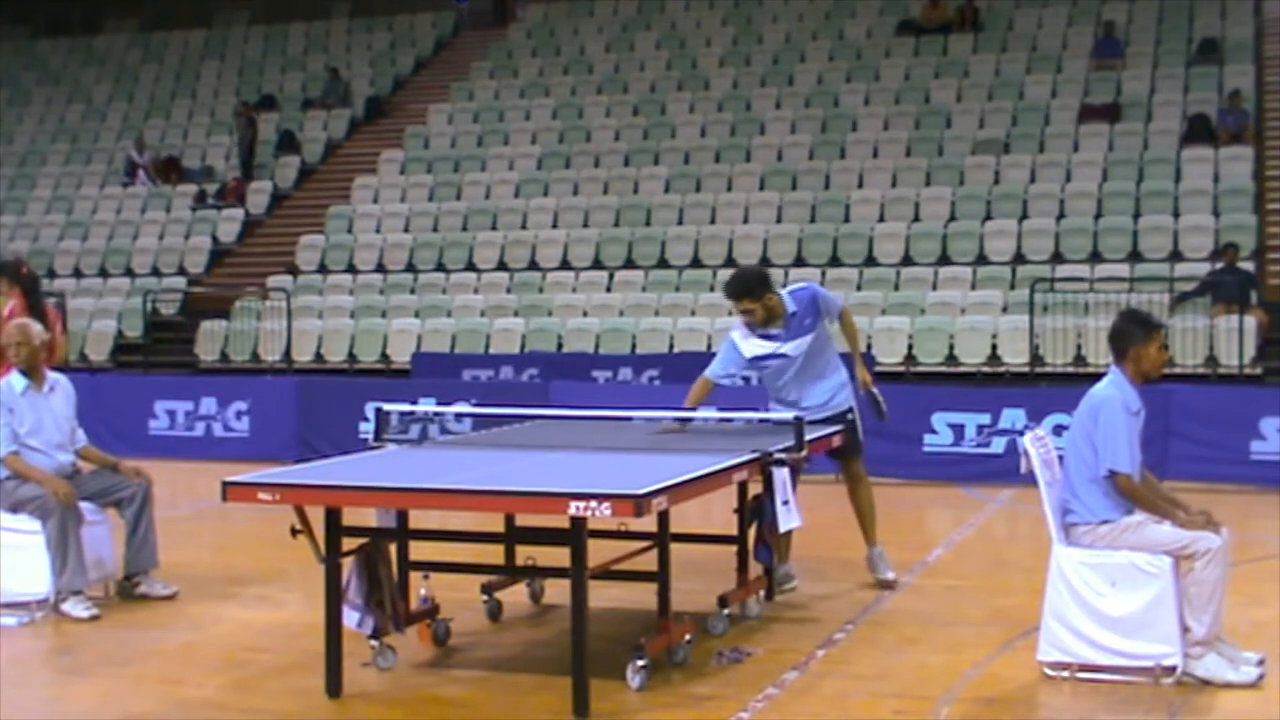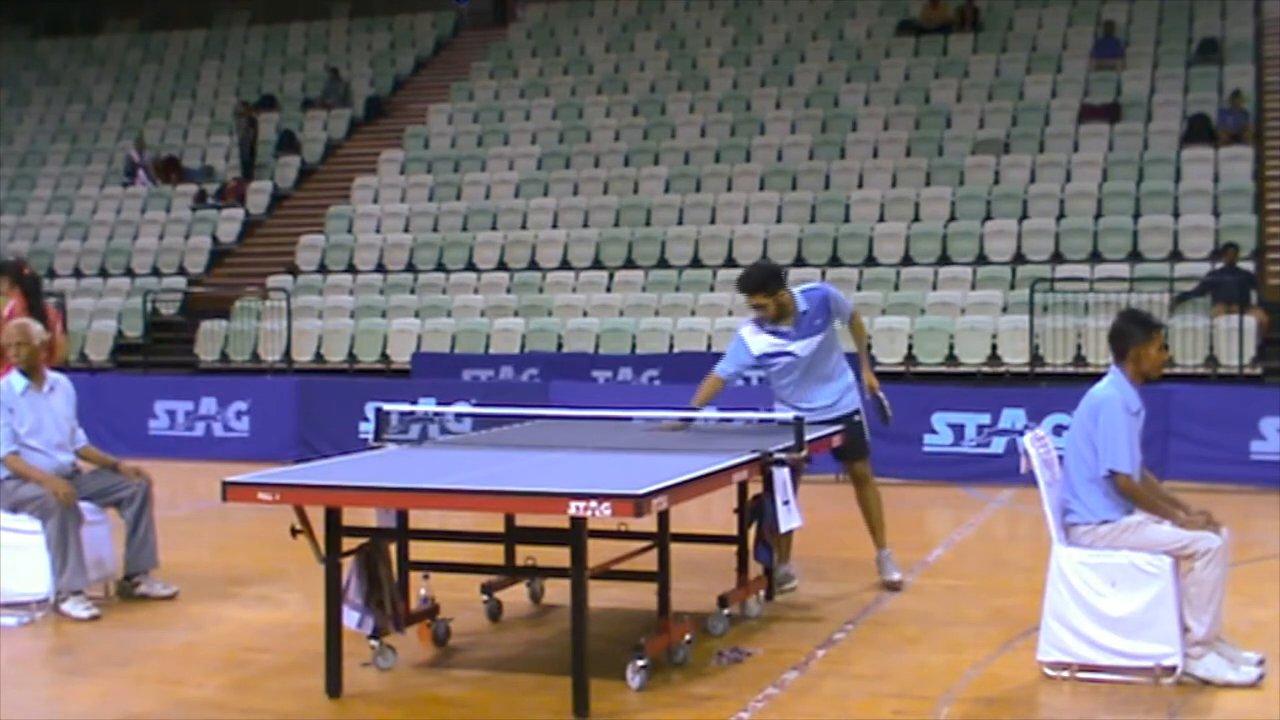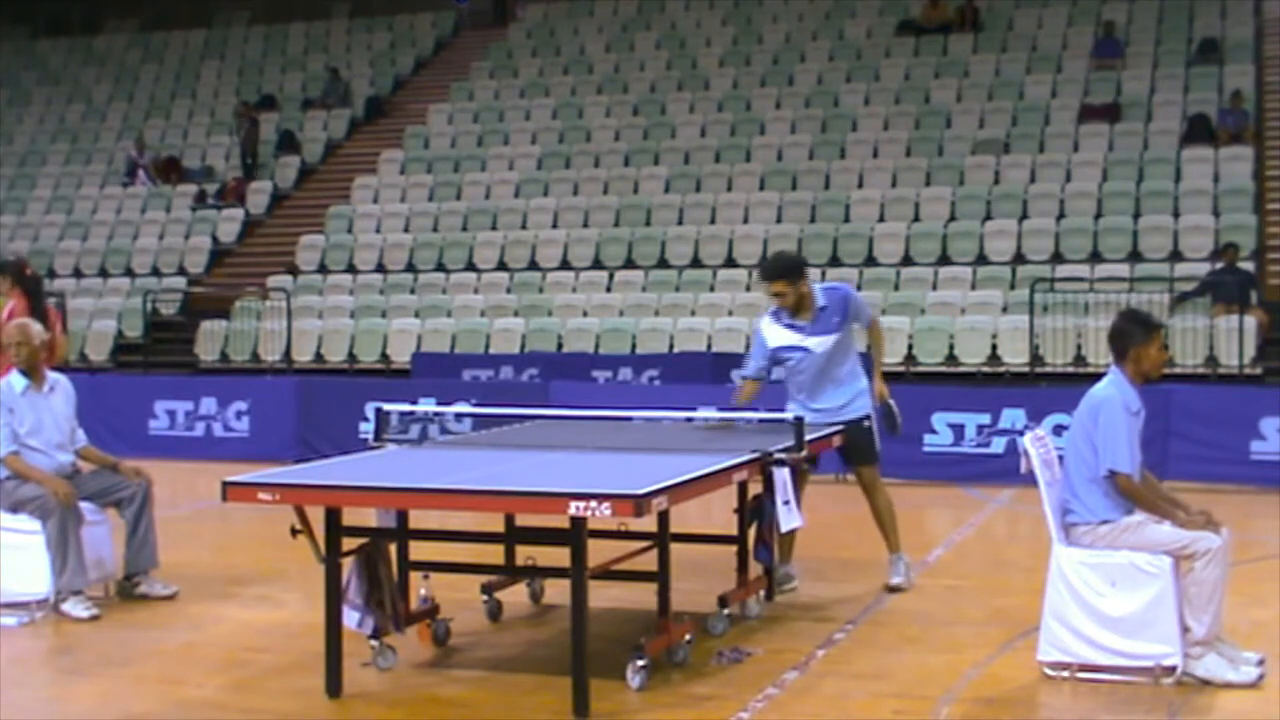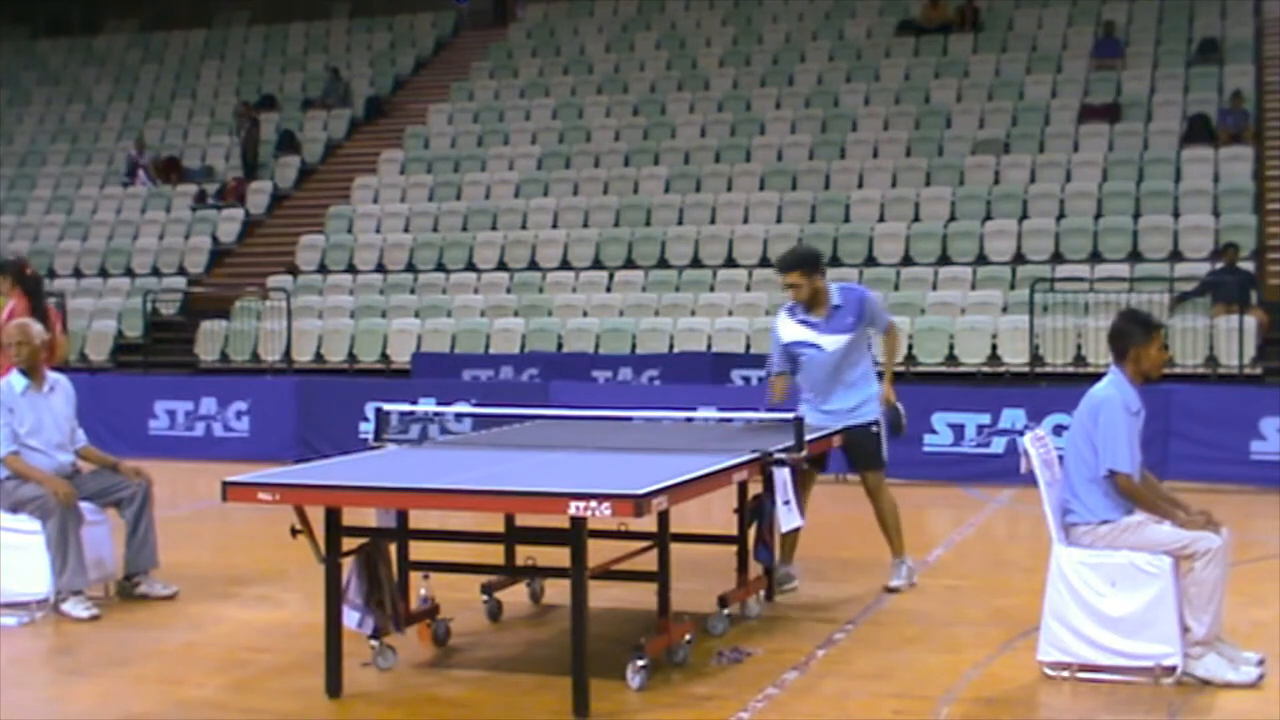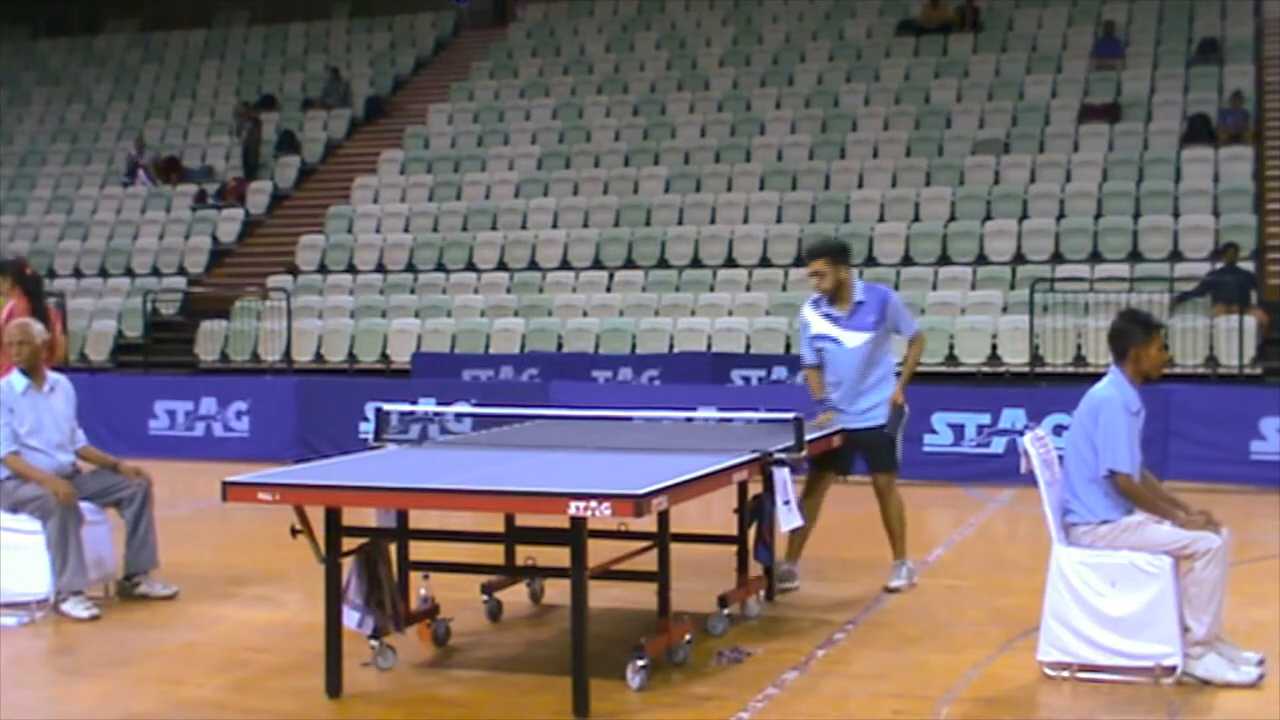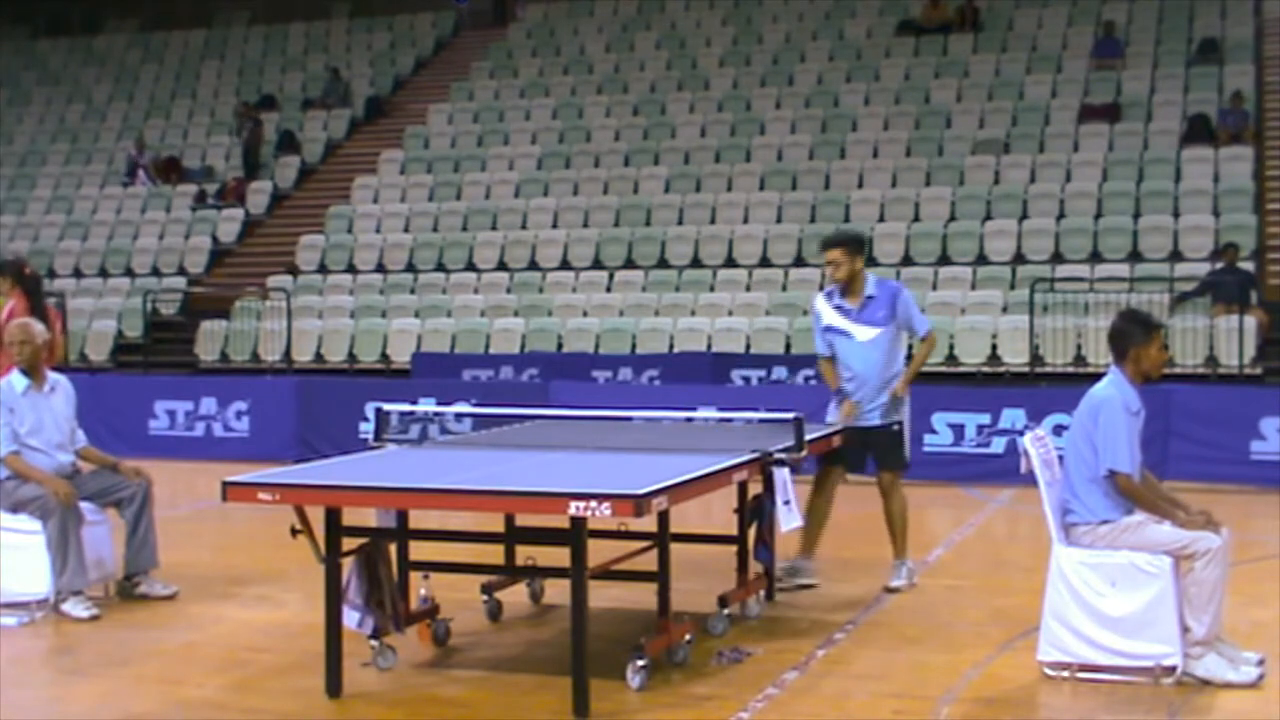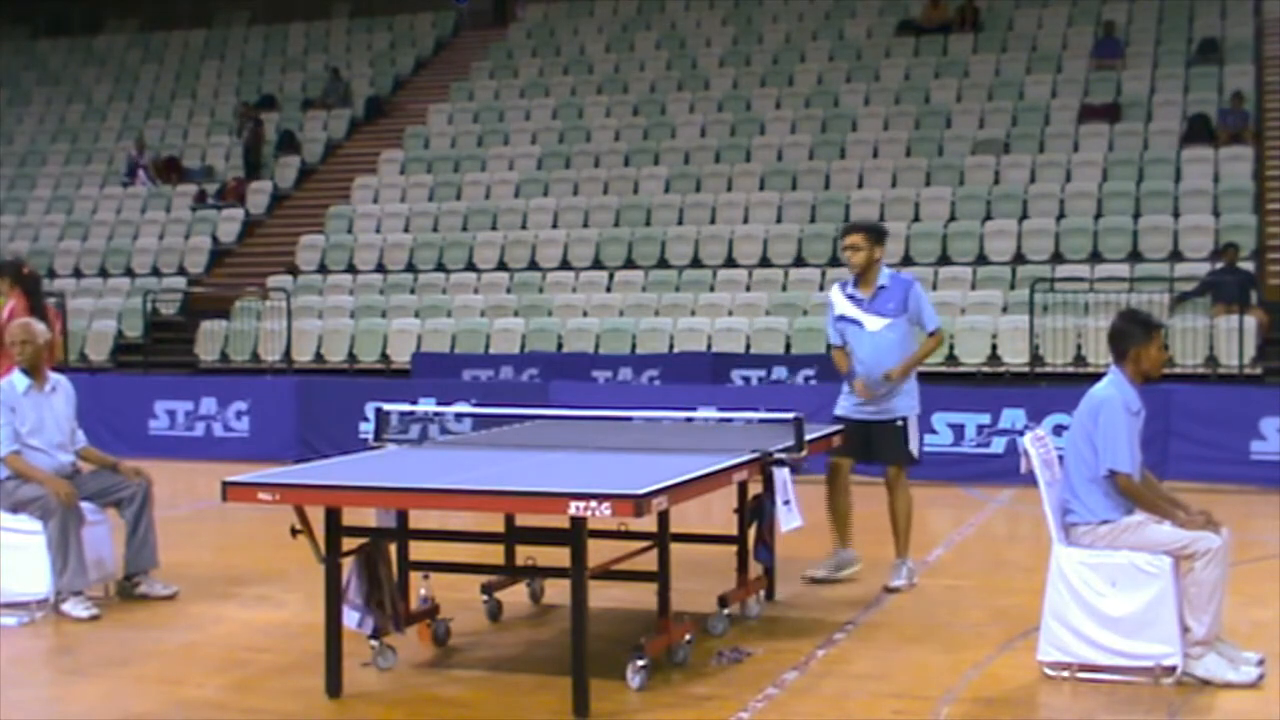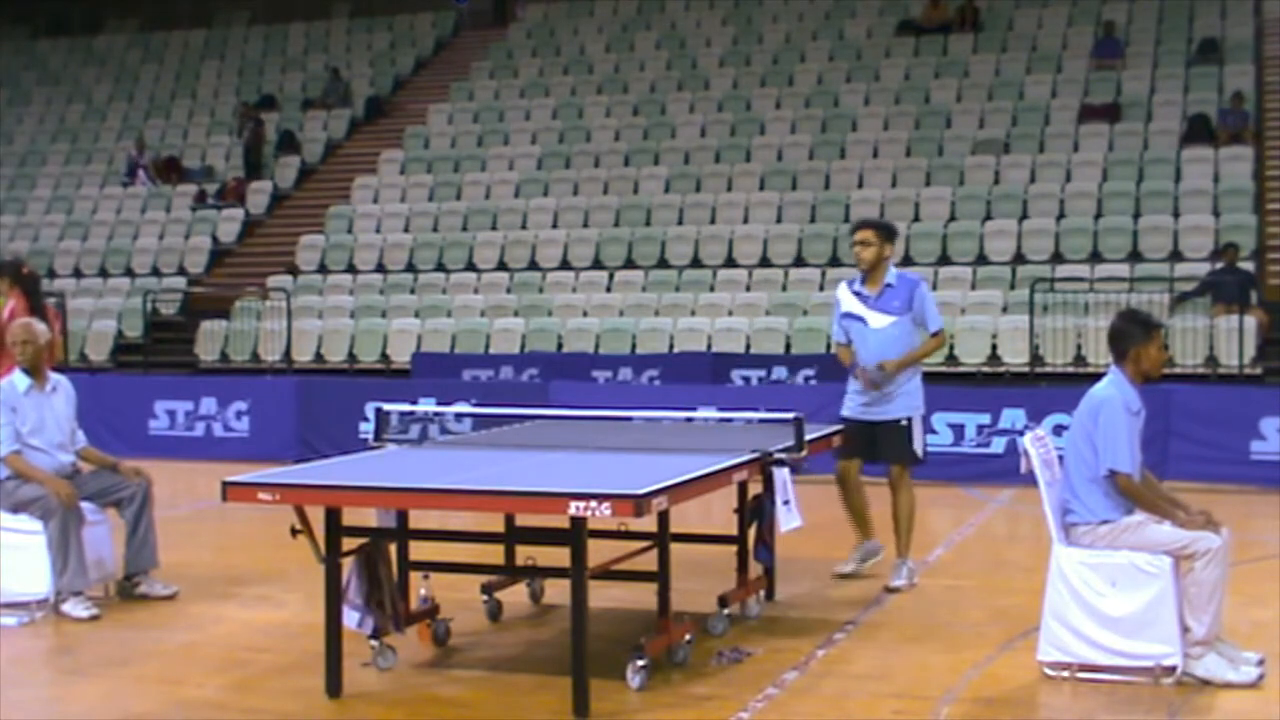
dt=0.1s
person 1, frame 1
left shoulder: (1124, 397)
right shoulder: (1110, 400)
left elbow: (1137, 472)
right elbow: (1124, 482)
left wrist: (1185, 509)
right wrist: (1179, 519)
left hip: (1117, 514)
right hip: (1098, 524)
left knee: (1215, 533)
right knee: (1206, 544)
left ankle: (1206, 638)
right ankle: (1197, 651)
person 1, frame 2
left shoulder: (1124, 397)
right shoulder: (1111, 400)
left elbow: (1137, 472)
right elbow: (1123, 481)
left wrist: (1185, 509)
right wrist: (1179, 518)
left hip: (1116, 514)
right hip: (1099, 524)
left knee: (1214, 533)
right knee: (1206, 543)
left ankle: (1206, 638)
right ankle: (1196, 651)
person 1, frame 3
left shoulder: (1124, 397)
right shoulder: (1111, 400)
left elbow: (1137, 472)
right elbow: (1123, 482)
left wrist: (1185, 509)
right wrist: (1179, 519)
left hip: (1116, 514)
right hip: (1099, 524)
left knee: (1215, 534)
right knee: (1206, 544)
left ankle: (1206, 638)
right ankle: (1196, 652)
person 1, frame 4
left shoulder: (1124, 397)
right shoulder: (1111, 400)
left elbow: (1137, 472)
right elbow: (1123, 482)
left wrist: (1185, 509)
right wrist: (1179, 519)
left hip: (1117, 514)
right hip: (1099, 524)
left knee: (1215, 534)
right knee: (1206, 544)
left ankle: (1206, 638)
right ankle: (1197, 652)
person 1, frame 5
left shoulder: (1124, 397)
right shoulder: (1110, 400)
left elbow: (1137, 472)
right elbow: (1123, 482)
left wrist: (1185, 509)
right wrist: (1179, 519)
left hip: (1116, 515)
right hip: (1099, 524)
left knee: (1214, 534)
right knee: (1206, 544)
left ankle: (1206, 638)
right ankle: (1197, 651)
person 1, frame 6
left shoulder: (1124, 397)
right shoulder: (1111, 400)
left elbow: (1137, 473)
right elbow: (1123, 482)
left wrist: (1185, 509)
right wrist: (1179, 519)
left hip: (1117, 515)
right hip: (1099, 524)
left knee: (1214, 534)
right knee: (1206, 544)
left ankle: (1206, 638)
right ankle: (1197, 652)
person 1, frame 7
left shoulder: (1124, 397)
right shoulder: (1111, 400)
left elbow: (1137, 473)
right elbow: (1123, 482)
left wrist: (1185, 510)
right wrist: (1179, 519)
left hip: (1117, 515)
right hip: (1099, 525)
left knee: (1215, 534)
right knee: (1206, 544)
left ankle: (1206, 638)
right ankle: (1197, 652)
person 1, frame 8
left shoulder: (1124, 397)
right shoulder: (1111, 401)
left elbow: (1138, 472)
right elbow: (1124, 482)
left wrist: (1186, 509)
right wrist: (1179, 519)
left hip: (1117, 515)
right hip: (1098, 524)
left knee: (1214, 534)
right knee: (1206, 543)
left ankle: (1206, 638)
right ankle: (1197, 651)
person 2, frame 1
left shoulder: (810, 297)
right shoulder: (741, 338)
left elbow: (842, 314)
right elbow: (708, 379)
left wrist: (858, 364)
left hip: (835, 401)
right hip: (788, 413)
left knee: (854, 473)
left ankle: (874, 551)
right ankle: (782, 566)
person 2, frame 2
left shoulder: (822, 297)
right shoulder: (749, 335)
left elbow: (853, 318)
right elbow: (718, 377)
left wrist: (866, 367)
left hip: (840, 403)
right hip: (791, 412)
left knee: (862, 475)
left ankle: (884, 556)
right ankle: (784, 567)
person 2, frame 3
left shoulder: (842, 298)
right shoulder: (769, 328)
left elbow: (871, 324)
right elbow: (753, 378)
left wrist: (877, 376)
left hip: (853, 407)
right hip: (805, 414)
left knee: (870, 480)
right knee: (791, 485)
left ankle: (897, 560)
right ankle: (783, 567)
person 2, frame 4
left shoulder: (858, 299)
right shoulder: (785, 323)
left elbow: (888, 330)
right elbow: (780, 374)
left wrist: (888, 382)
left hip: (862, 411)
right hip: (814, 415)
left knee: (874, 483)
right knee: (798, 486)
left ankle: (901, 563)
right ankle: (784, 568)
person 2, frame 5
left shoulder: (882, 299)
right shoulder: (811, 314)
left elbow: (915, 338)
right elbow: (812, 367)
left wrist: (901, 386)
right wrist: (824, 407)
left hip: (879, 412)
right hip: (834, 415)
left knee: (884, 485)
right knee: (814, 485)
left ankle: (902, 563)
right ankle: (789, 566)
person 2, frame 6
left shoulder: (894, 295)
right shoulder: (823, 305)
left elbow: (927, 339)
right elbow: (825, 358)
left wrist: (905, 380)
right wrist: (842, 397)
left hip: (886, 409)
right hip: (844, 410)
left knee: (889, 482)
right knee: (825, 481)
left ankle: (901, 563)
right ankle: (805, 561)
person 2, frame 7
left shoulder: (906, 287)
right shoulder: (838, 295)
left elbow: (936, 335)
right elbow: (837, 348)
left wrist: (905, 367)
right wrist: (853, 378)
left hip: (896, 403)
right hip: (853, 402)
left knee: (895, 478)
right knee: (836, 471)
left ankle: (902, 562)
right ankle: (844, 554)
person 2, frame 8
left shoulder: (912, 287)
right shoulder: (845, 292)
left elbow: (939, 337)
right elbow: (842, 346)
left wrist: (902, 363)
right wrist: (858, 368)
left hip: (901, 403)
right hip: (858, 403)
left knee: (898, 477)
right knee: (846, 473)
left ankle: (904, 562)
right ankle: (868, 544)
person 3, frame 1
left shoulder: (62, 385)
left wrist: (117, 464)
right wrist: (48, 480)
left hip: (69, 476)
left knee: (135, 485)
right knee: (60, 503)
left ankle: (136, 577)
right ankle: (69, 594)
person 3, frame 2
left shoulder: (63, 385)
left wrist: (117, 464)
right wrist: (47, 479)
left hip: (69, 476)
left knee: (136, 485)
right knee: (60, 502)
left ankle: (136, 577)
right ankle: (68, 594)
person 3, frame 3
left shoulder: (63, 385)
left wrist: (117, 464)
right wrist: (48, 479)
left hip: (68, 476)
left knee: (135, 485)
right knee: (60, 502)
left ankle: (136, 576)
right ankle: (68, 594)
person 3, frame 4
left shoulder: (63, 385)
left wrist: (118, 465)
right wrist: (47, 480)
left hip: (69, 476)
left knee: (136, 486)
right knee: (60, 503)
left ankle: (136, 576)
right ankle: (68, 594)
person 3, frame 5
left shoulder: (62, 385)
left wrist: (118, 465)
right wrist: (47, 480)
left hip: (69, 476)
left knee: (135, 486)
right knee: (60, 503)
left ankle: (136, 576)
right ankle: (68, 594)
person 3, frame 6
left shoulder: (63, 386)
left wrist: (118, 465)
right wrist: (47, 480)
left hip: (69, 476)
left knee: (136, 486)
right knee: (60, 503)
left ankle: (136, 576)
right ankle: (68, 594)
person 3, frame 7
left shoulder: (63, 386)
left wrist: (118, 465)
right wrist: (48, 480)
left hip: (69, 476)
left knee: (135, 486)
right knee: (61, 503)
left ankle: (136, 576)
right ankle: (69, 594)
person 3, frame 8
left shoulder: (64, 386)
left wrist: (118, 465)
right wrist: (49, 480)
left hip: (69, 476)
left knee: (136, 486)
right knee: (60, 503)
left ankle: (136, 576)
right ankle: (69, 594)
